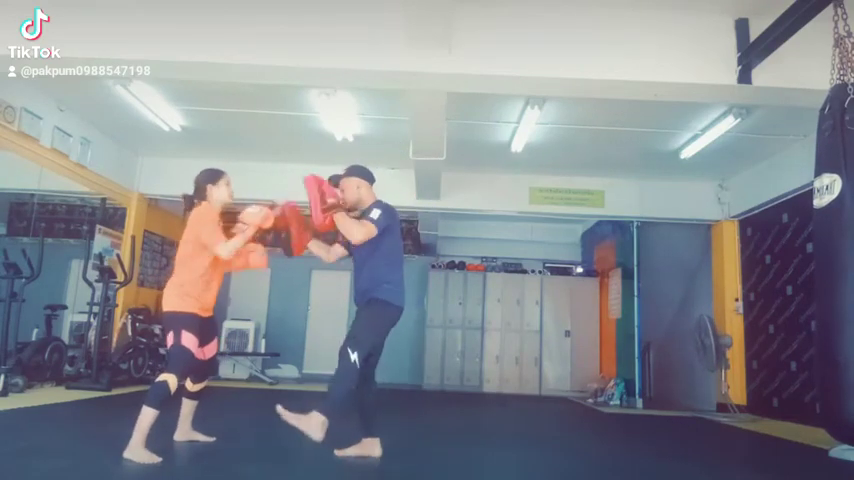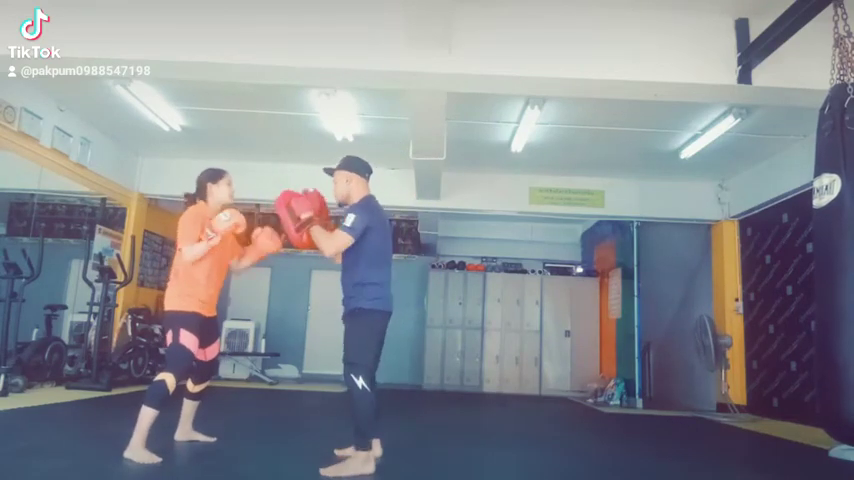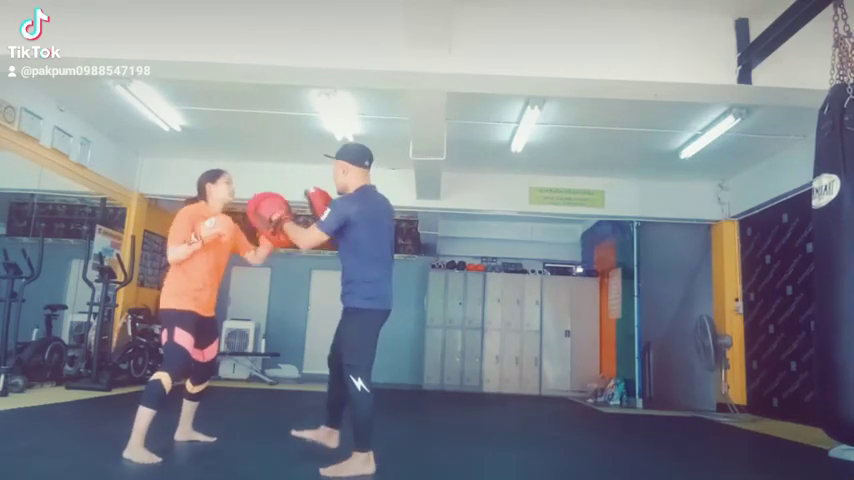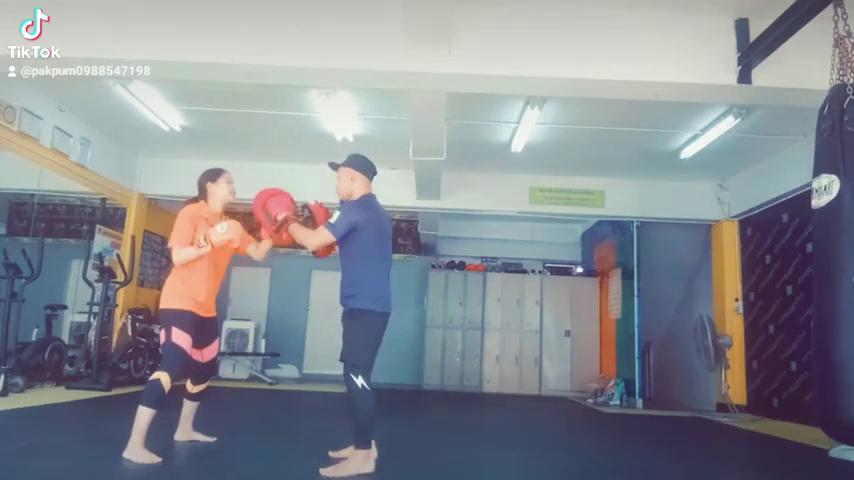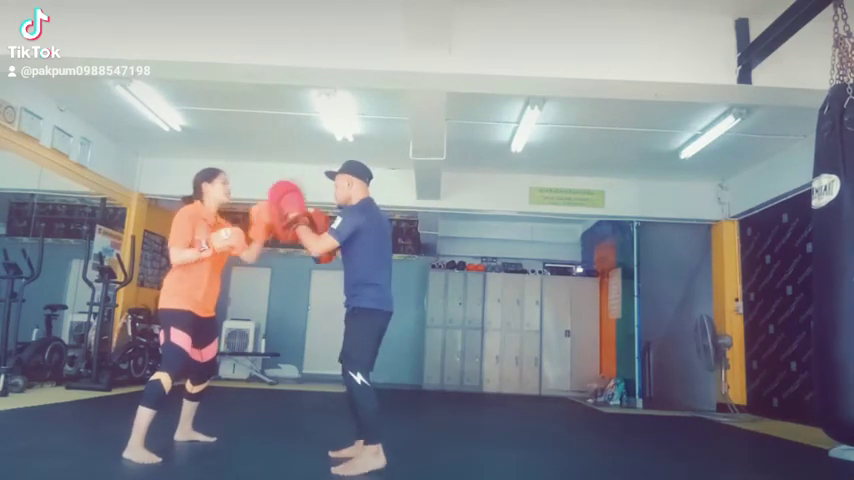
dt=0.4s
person 1, frame 1
left shoulder: (382, 211)
right shoulder: (360, 220)
left elbow: (359, 236)
right elbow: (330, 255)
left wrist: (336, 213)
left hip: (383, 300)
right hip: (372, 301)
left knee: (351, 352)
right knee: (363, 368)
left ankle: (319, 420)
right ankle: (370, 440)
person 1, frame 2
left shoulder: (361, 210)
right shoulder: (369, 211)
left elbow: (333, 247)
right elbow: (342, 255)
left wrist: (312, 222)
right wrist: (319, 227)
left hip: (366, 306)
right hip: (369, 306)
left knee: (357, 375)
right knee: (362, 375)
right ankle: (371, 442)
person 1, frame 3
left shoulder: (349, 203)
right shoulder: (381, 203)
left elbow: (308, 240)
left wrist: (284, 223)
right wrist: (323, 218)
left hip: (364, 304)
right hip: (367, 301)
left knee: (355, 375)
right knee: (337, 363)
right ankle: (329, 430)
person 1, frame 4
left shoulder: (356, 208)
right shoulder: (373, 211)
left elbow: (312, 242)
left wrist: (289, 222)
right wrist: (322, 227)
left hip: (364, 306)
right hip: (369, 305)
left knee: (356, 376)
right knee: (356, 375)
right ankle: (365, 444)
person 1, frame 5
left shoulder: (357, 212)
right shoulder: (370, 215)
left elbow: (317, 248)
right elbow: (335, 247)
left wrist: (297, 223)
right wrist: (314, 229)
left hip: (368, 307)
right hip: (367, 306)
left knee: (356, 373)
right knee: (353, 374)
left ankle: (373, 452)
right ankle: (364, 441)
person 2, frame 1
left shoulder: (213, 218)
right shoulder: (203, 215)
left elbow: (221, 262)
right elbow: (224, 251)
left wrist: (249, 257)
right wrist: (248, 227)
left hip: (202, 306)
right hip: (182, 304)
left knee: (204, 366)
right knee: (179, 368)
left ankle: (184, 429)
right ankle: (135, 444)
person 2, frame 2
left shoulder: (227, 222)
right shoulder: (194, 214)
left elbow: (235, 263)
right elbow: (187, 257)
left wrist: (262, 247)
right wrist: (215, 231)
left hip: (206, 307)
right hip: (183, 304)
left knee: (205, 367)
right knee: (177, 367)
left ankle: (185, 429)
right ankle: (136, 445)
person 2, frame 3
left shoulder: (229, 226)
right shoulder: (190, 213)
left elbow: (254, 257)
right elbow: (173, 255)
left wrist: (270, 239)
right wrist: (201, 235)
left hip: (205, 307)
right hip: (180, 303)
left knee: (204, 368)
right knee: (174, 367)
left ankle: (184, 429)
right ankle: (135, 445)
person 2, frame 4
left shoulder: (229, 222)
right shoulder: (191, 213)
left elbow: (256, 253)
right elbow: (178, 256)
left wrist: (272, 236)
right wrist: (211, 239)
left hip: (205, 307)
right hip: (180, 302)
left knee: (205, 367)
right knee: (172, 367)
left ankle: (184, 429)
right ankle: (134, 445)
person 2, frame 5
left shoulder: (222, 224)
right shoulder: (189, 213)
left elbow: (248, 255)
right elbow: (176, 257)
right wrist: (212, 245)
left hip: (203, 308)
right hip: (177, 304)
left knee: (204, 368)
right knee: (173, 367)
left ankle: (184, 429)
right ankle: (134, 445)
